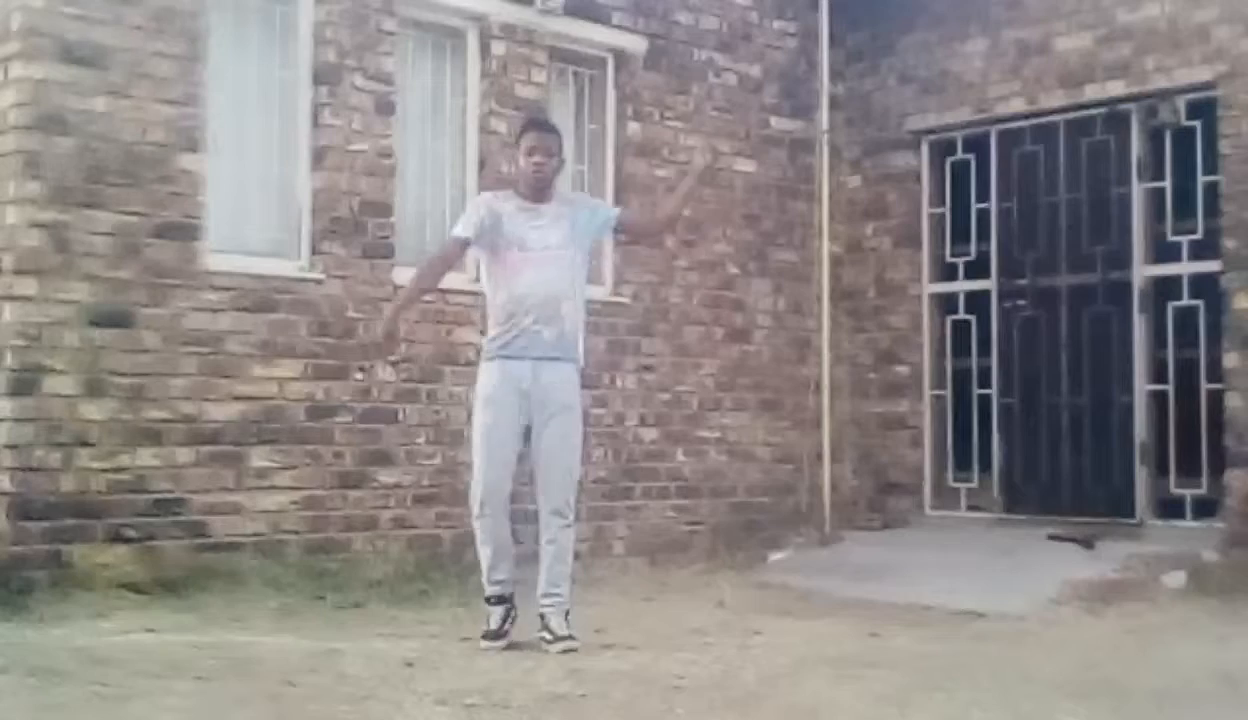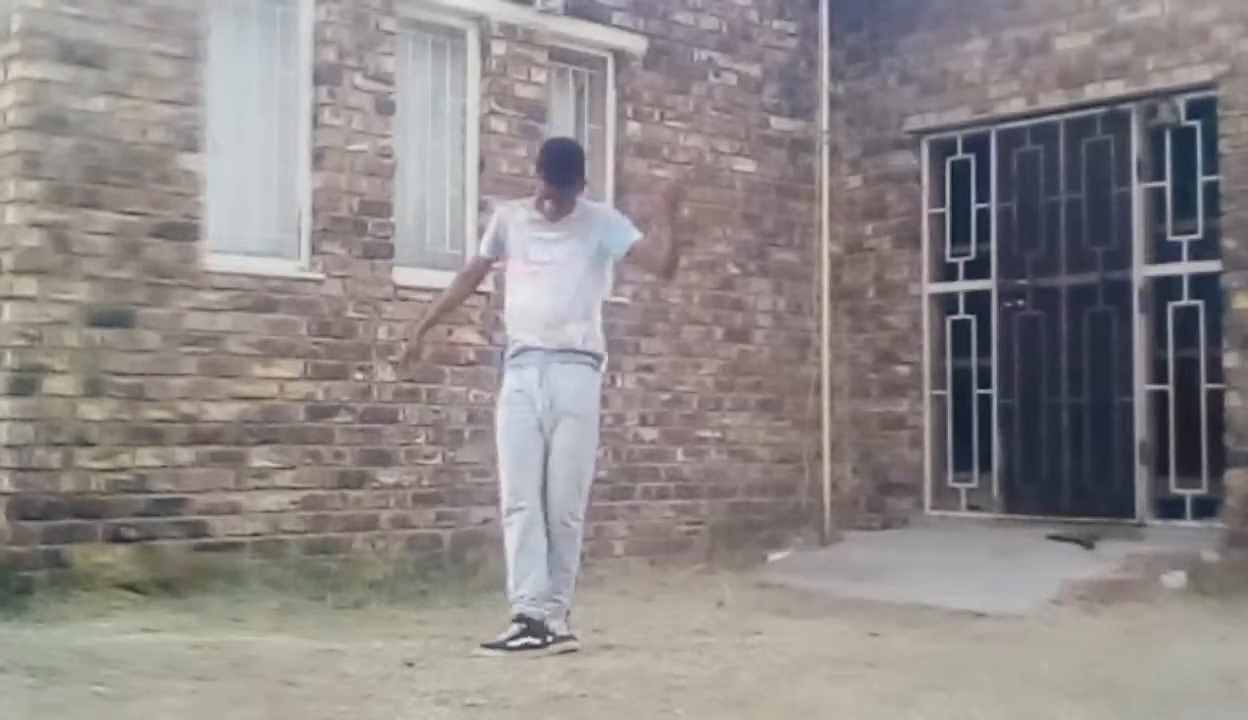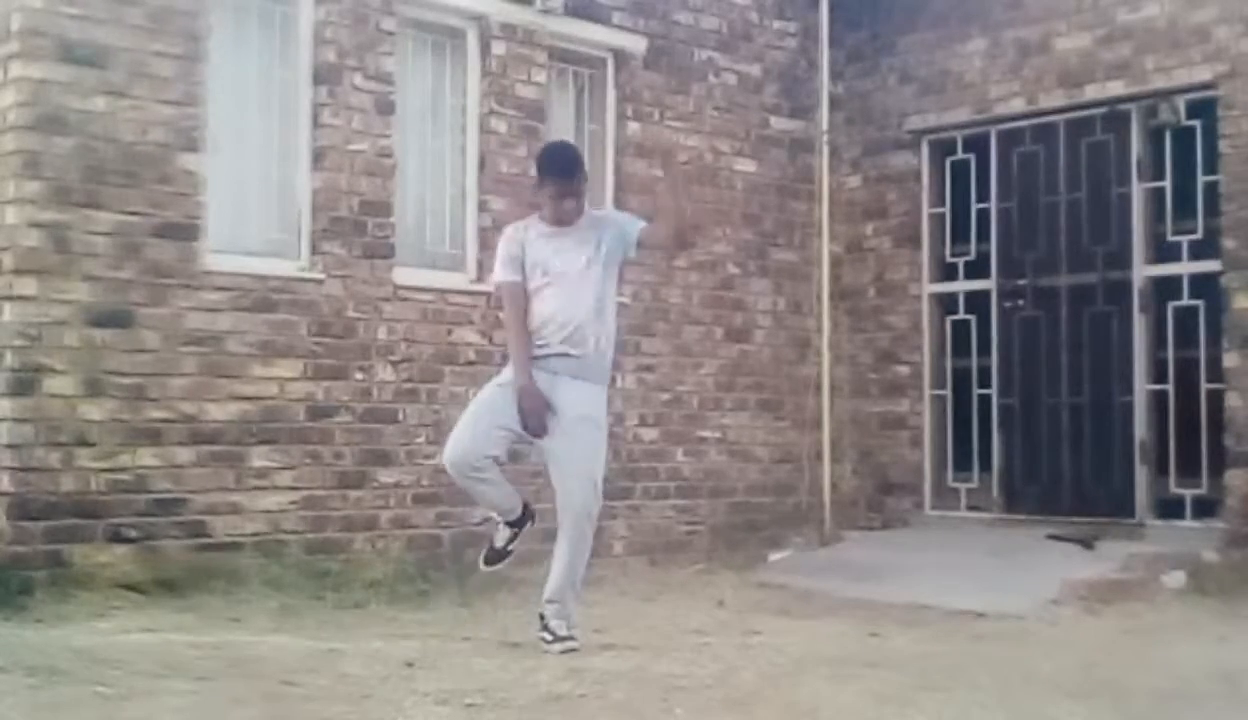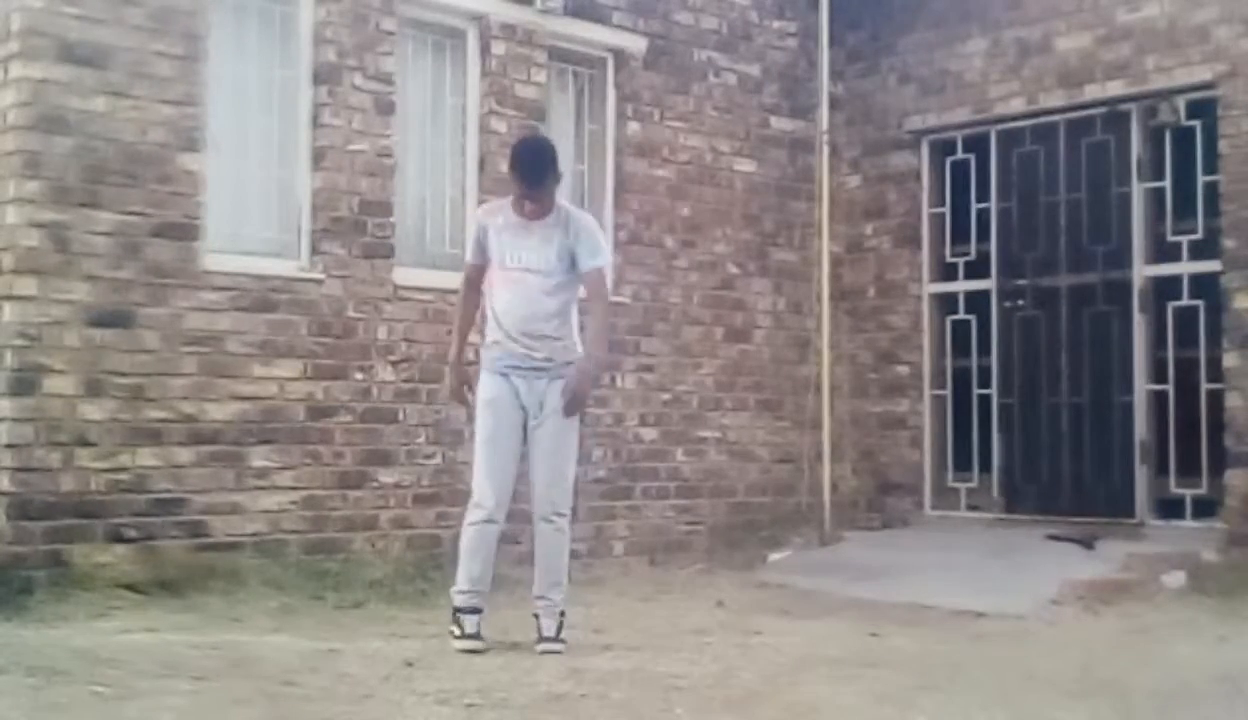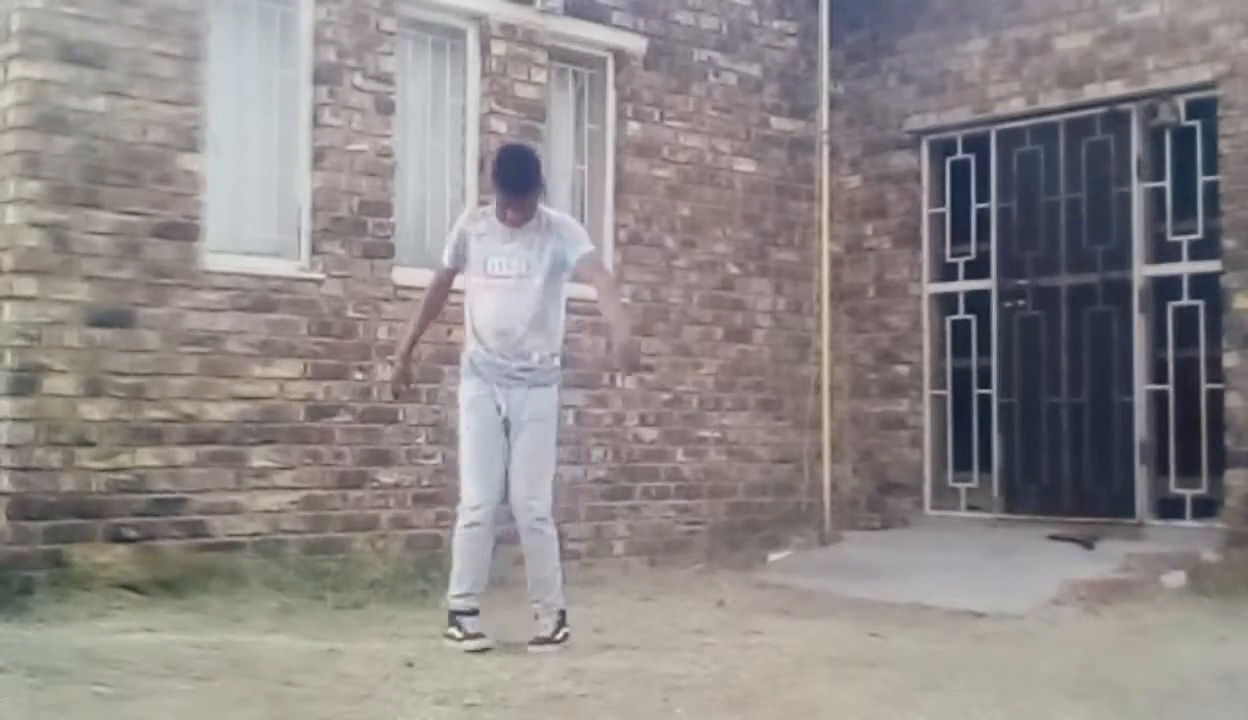
dt=1s
person 1, frame 1
left shoulder: (582, 211)
right shoulder: (489, 208)
left elbow: (650, 227)
right elbow: (443, 260)
left wrist: (694, 177)
right wrist: (397, 311)
left hip: (560, 367)
right hip: (502, 365)
left knee: (558, 497)
right knee: (490, 491)
left ankle: (553, 609)
right ankle: (501, 599)
person 1, frame 2
left shoulder: (603, 222)
right shoulder: (508, 218)
left elbow: (664, 267)
right elbow: (471, 276)
left wrist: (671, 217)
right wrist: (424, 326)
left hip: (575, 374)
right hip: (521, 373)
left knee: (567, 502)
right knee: (519, 497)
left ankle: (554, 611)
right ankle: (527, 615)
person 1, frame 3
left shoulder: (611, 229)
right shoulder: (517, 238)
left elbow: (674, 234)
right elbow: (515, 318)
left wrist: (674, 177)
right wrist: (525, 386)
left hip: (583, 385)
right hip: (526, 375)
left knee: (581, 505)
right knee: (462, 453)
left ankle: (556, 616)
right ankle: (514, 515)
person 1, frame 4
left shoulder: (580, 228)
right shoulder: (488, 219)
left elbow: (597, 303)
right elbow: (471, 289)
left wrist: (589, 370)
right wrist: (457, 358)
left hip: (557, 377)
right hip: (499, 373)
left knee: (552, 502)
right knee: (488, 496)
left ankle: (550, 612)
right ankle: (467, 608)
person 1, frame 5
left shoulder: (561, 231)
right shoulder: (469, 227)
left elbow: (598, 279)
right elbow: (439, 288)
left wrist: (620, 331)
right wrist: (405, 352)
left hip: (537, 385)
right hip: (480, 380)
left knee: (531, 507)
right knee: (478, 501)
left ankle: (551, 612)
right ankle: (464, 611)
